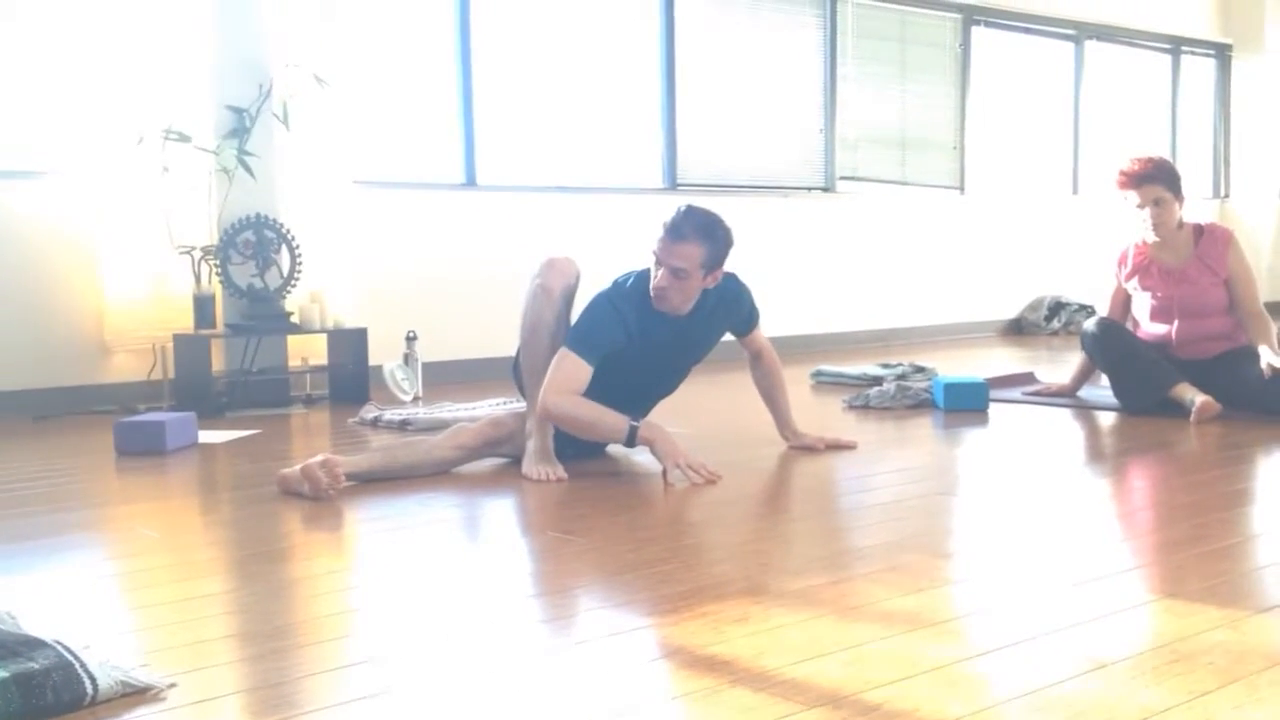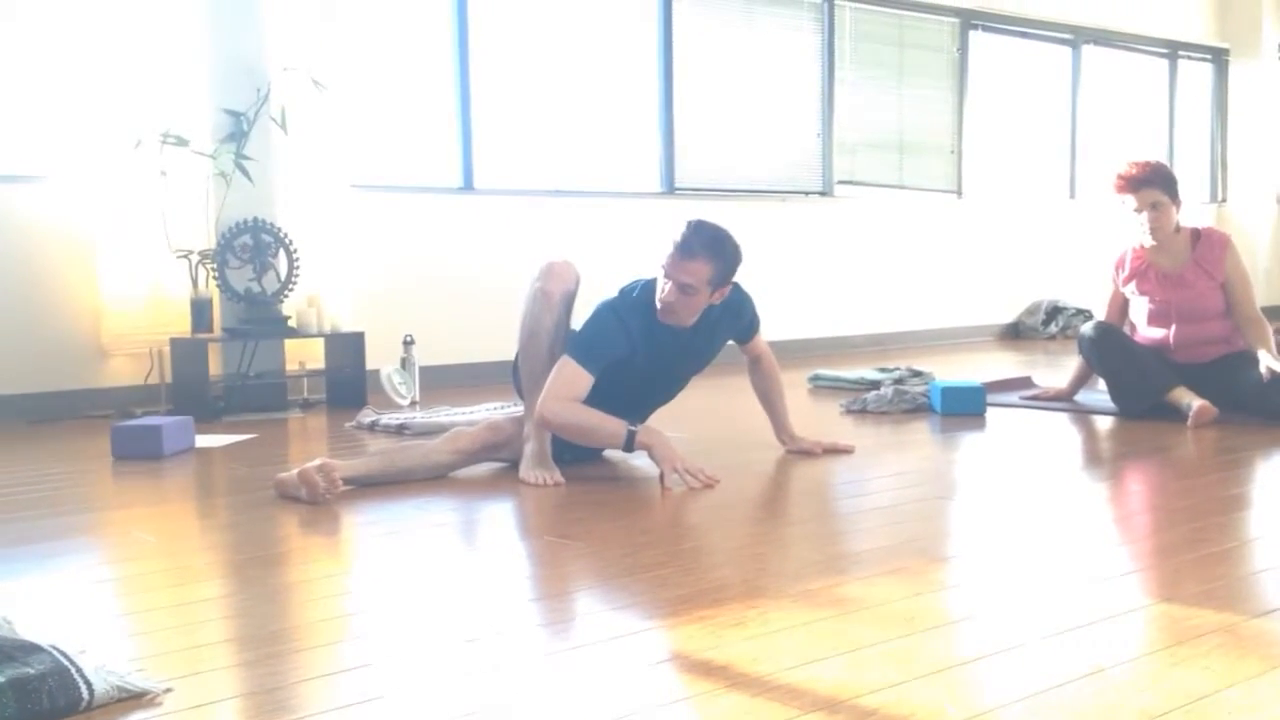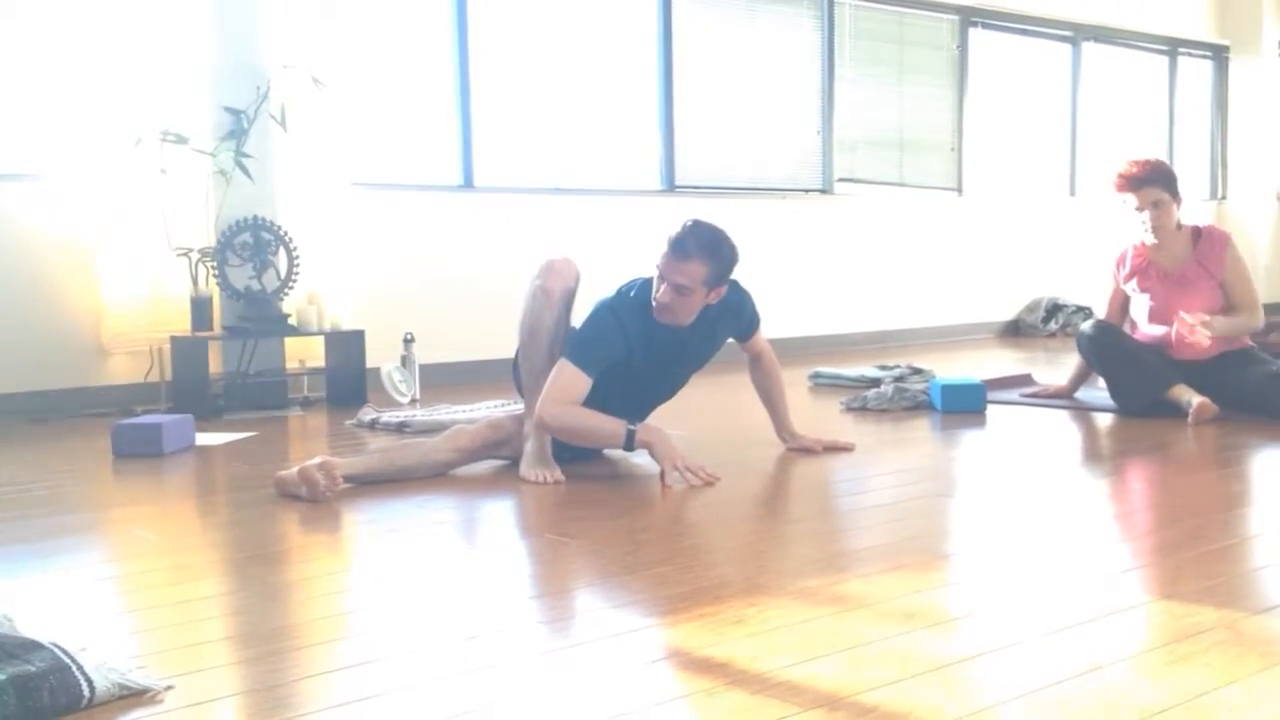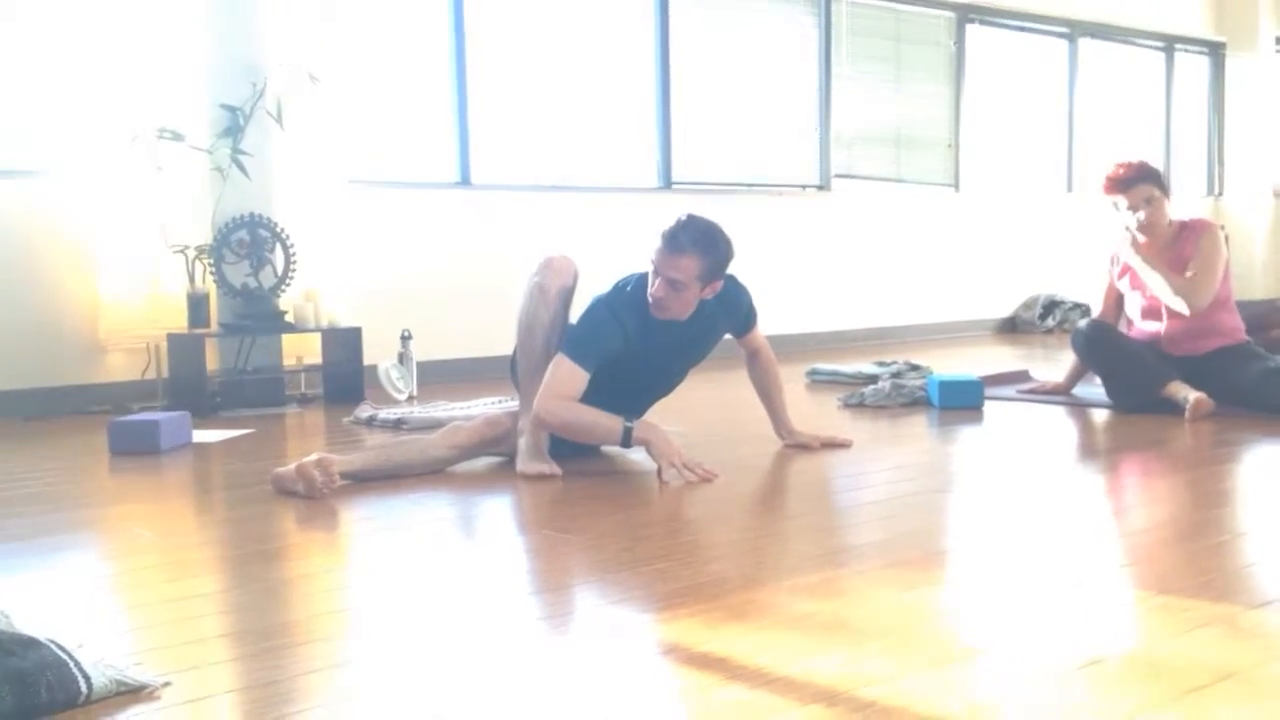
dt=0.5s
person 1, frame 1
left shoulder: (729, 296)
right shoulder: (615, 305)
left elbow: (761, 353)
right elbow: (556, 401)
left wrist: (790, 431)
right wrist: (651, 434)
left hip: (604, 423)
right hip: (559, 399)
left knee: (485, 437)
person 1, frame 2
left shoulder: (732, 307)
right shoulder: (622, 314)
left elbow: (760, 359)
right elbow: (553, 409)
left wrist: (788, 436)
right wrist: (649, 439)
left hip: (600, 428)
right hip: (556, 403)
left knee: (482, 442)
right ankle: (536, 445)
person 1, frame 3
left shoulder: (732, 304)
right shoulder: (618, 314)
left elbow: (760, 354)
right elbow: (553, 411)
left wrist: (787, 432)
right wrist: (649, 437)
left hip: (602, 421)
right hip: (556, 397)
left knee: (480, 440)
person 1, frame 4
left shoulder: (729, 299)
right shoulder: (614, 309)
left elbow: (759, 352)
right elbow: (550, 407)
left wrist: (787, 430)
right wrist: (645, 433)
left hip: (602, 420)
right hip: (553, 397)
left knee: (478, 437)
right ankle: (508, 442)
person 2, frame 1
left shoulder: (1219, 242)
right shoulder: (1130, 260)
left elbow: (1252, 312)
right elbow: (1105, 335)
right wrist: (1073, 384)
left hip: (1222, 363)
right hip: (1157, 368)
right knee: (1095, 329)
right ankle: (1190, 396)
person 2, frame 2
left shoulder: (1216, 246)
right shoulder: (1127, 264)
left elbow: (1248, 316)
right elbow: (1101, 340)
right wrist: (1070, 389)
left hip: (1220, 367)
right hip: (1154, 373)
right knee: (1092, 333)
right ankle: (1187, 401)
person 2, frame 3
left shoulder: (1216, 244)
right shoulder: (1128, 260)
left elbow: (1253, 316)
right elbow: (1103, 336)
left wrist: (1218, 325)
right wrist: (1071, 386)
left hip: (1221, 363)
right hip: (1156, 369)
right knee: (1091, 333)
right ankle: (1186, 398)
person 2, frame 4
left shoulder: (1203, 234)
right shoulder: (1122, 257)
left elbow: (1193, 302)
right elbow: (1102, 326)
left wrist: (1138, 258)
right wrist: (1067, 382)
left hip: (1218, 357)
right hip: (1152, 364)
right knee: (1086, 333)
right ankle: (1182, 394)
